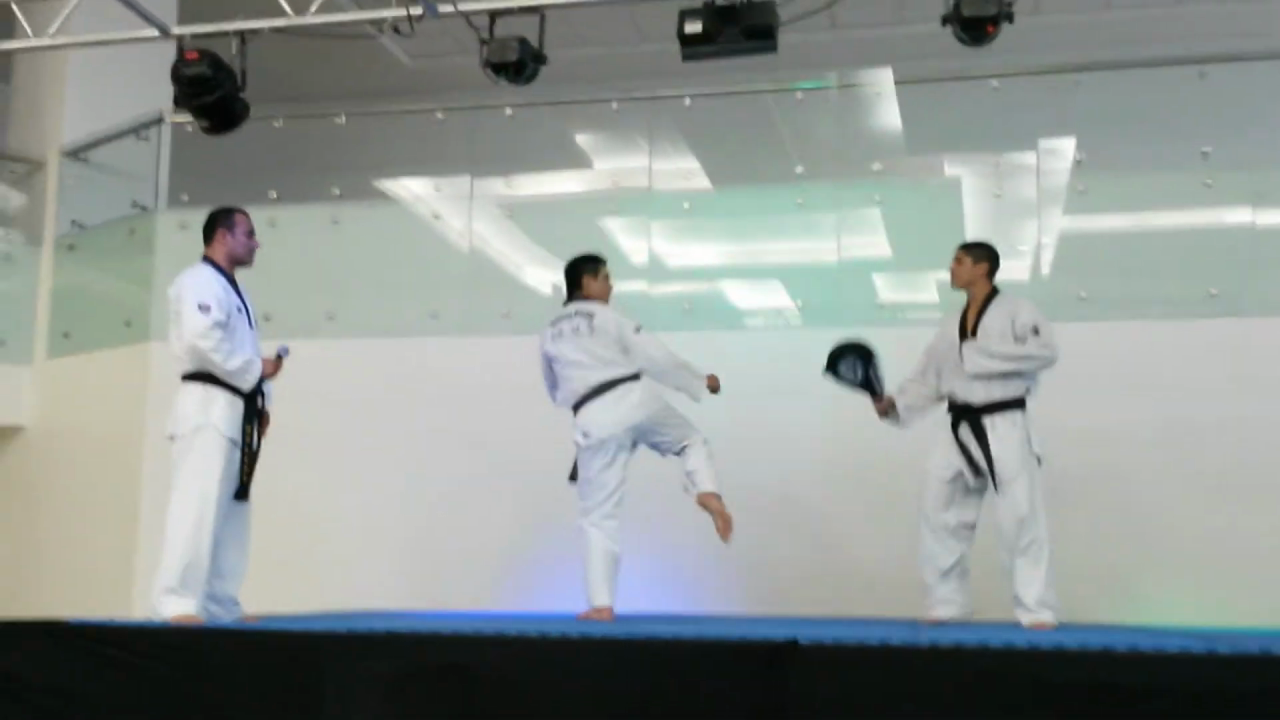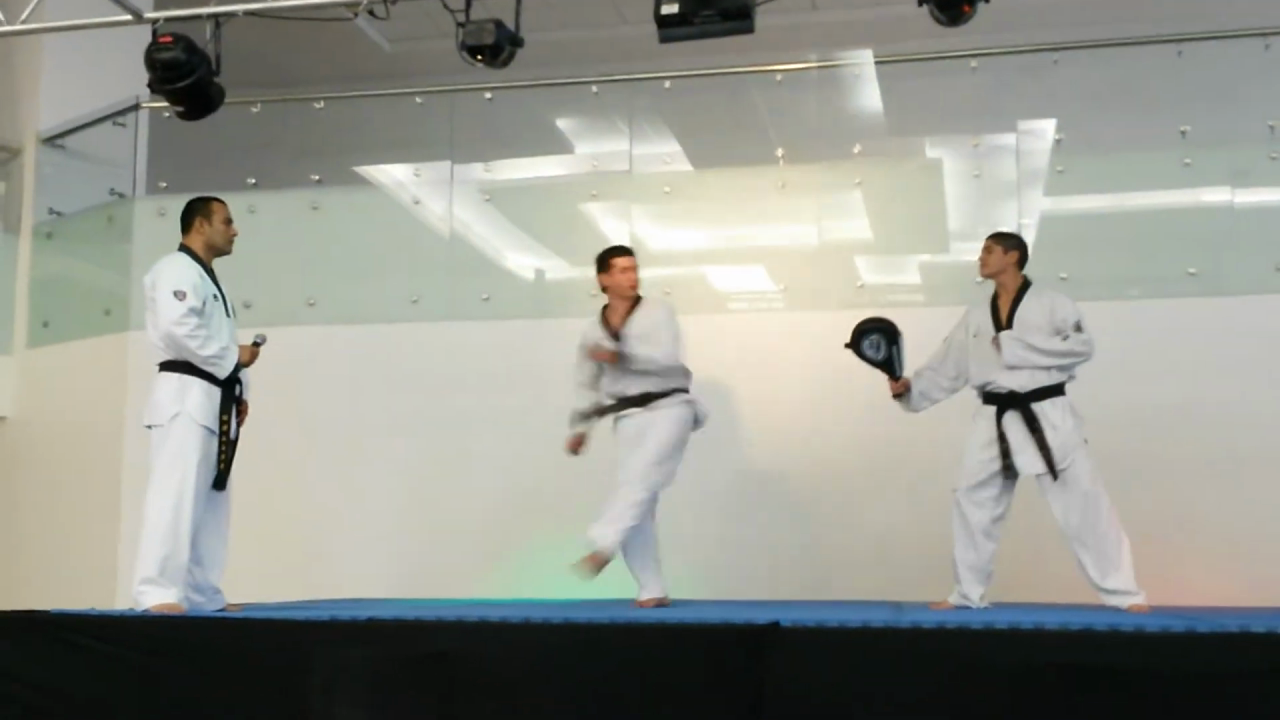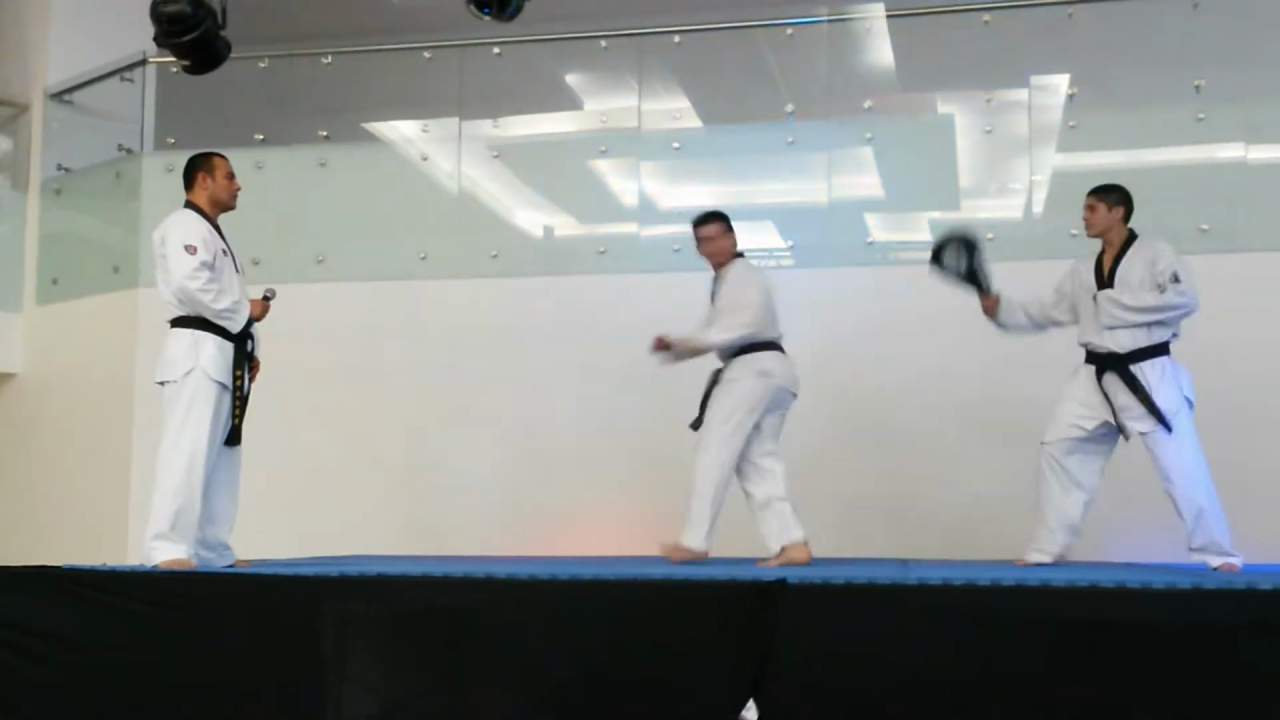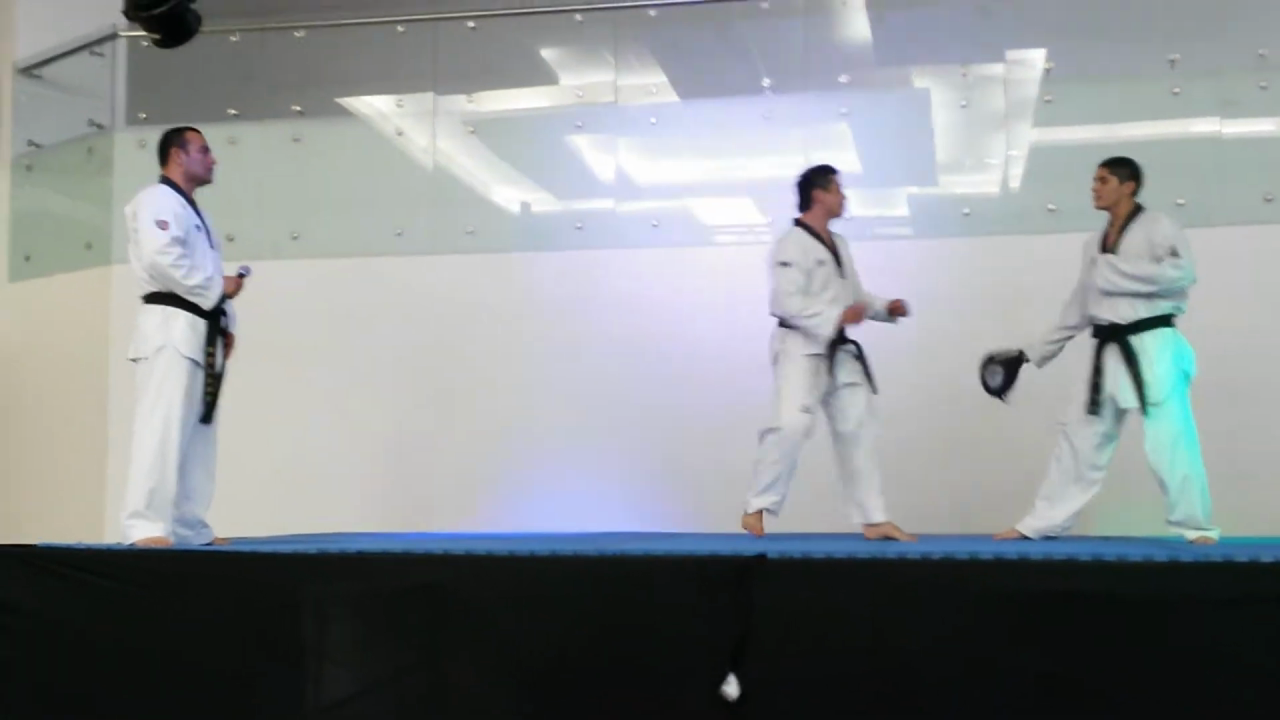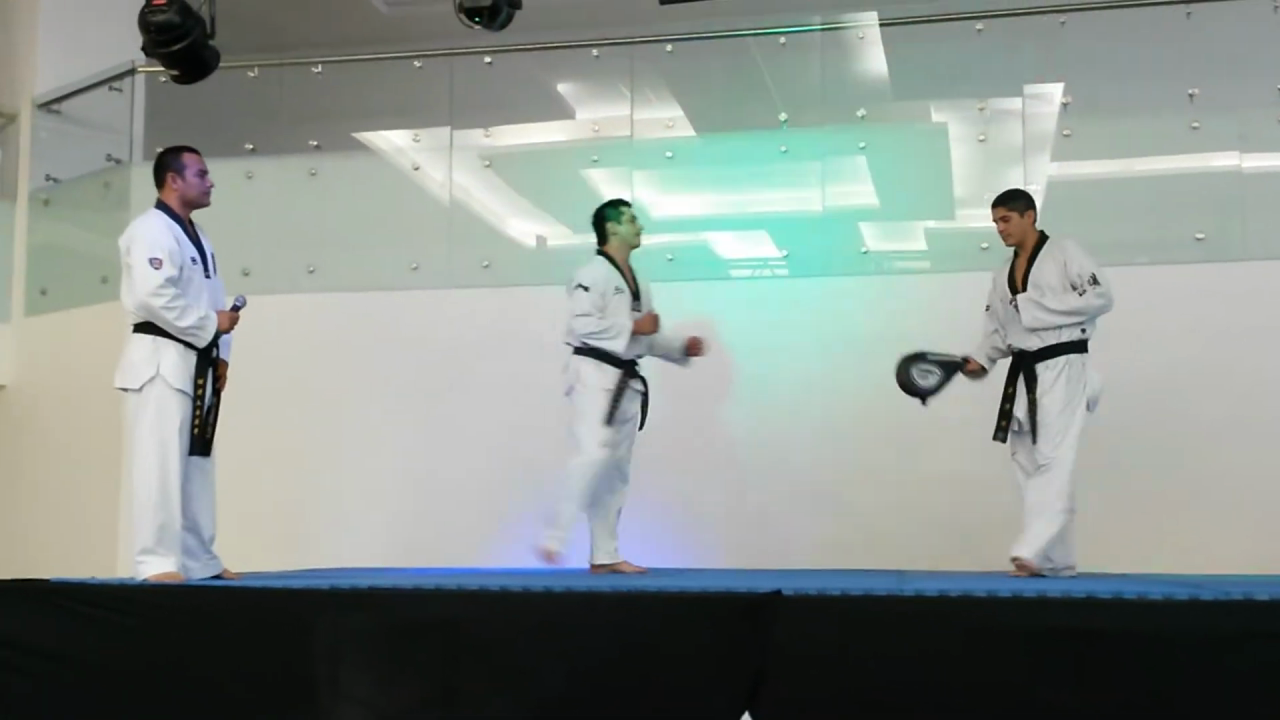
dt=1s
person 1, frame 1
left shoulder: (231, 290)
right shoulder: (200, 281)
right elbow: (201, 341)
left wrist: (259, 402)
right wrist: (256, 370)
left hip: (234, 411)
right hip: (208, 407)
left knee: (230, 508)
right knee: (198, 503)
left ankle: (219, 603)
right ankle: (176, 601)
person 1, frame 2
left shoulder: (208, 280)
right shoulder: (177, 269)
right elbow: (177, 329)
left wrist: (237, 391)
right wrist: (234, 357)
left hip: (212, 400)
right hip: (185, 396)
left knee: (211, 498)
right knee: (176, 494)
left ankle: (202, 593)
right ankle: (157, 592)
person 1, frame 3
left shoulder: (214, 235)
right shoulder: (184, 226)
right elbow: (189, 284)
left wrist: (246, 348)
right wrist: (245, 311)
left hip: (223, 355)
right hip: (198, 351)
left knee: (221, 454)
right knee: (188, 449)
left ankle: (211, 549)
right ankle: (167, 548)
person 1, frame 4
left shoulder: (192, 212)
right shoulder: (157, 201)
right elbow: (161, 259)
left wrist: (224, 323)
right wrist: (217, 288)
left hip: (199, 332)
right hip: (171, 328)
left knee: (197, 430)
right knee: (162, 427)
left ankle: (189, 526)
right ankle: (145, 526)
person 1, frame 5
left shoulder: (197, 237)
right shoulder: (151, 231)
left elbow: (211, 300)
right elbow: (153, 297)
left wrist: (219, 353)
right wrist: (209, 326)
left hip: (194, 364)
right hip: (161, 361)
left knee: (195, 464)
right knee: (161, 463)
left ankle: (197, 558)
right ankle: (157, 561)
person 2, frame 1
left shoulder: (1016, 310)
right shoulder: (952, 324)
left elbow: (1045, 352)
right elbow: (928, 379)
left wrist: (981, 356)
right wrist: (894, 405)
left hip: (1003, 427)
right hip: (961, 429)
left knee: (1020, 519)
right knee: (939, 513)
left ankle: (1036, 610)
right ankle: (949, 603)
person 2, frame 2
left shoulder: (1051, 302)
right shoulder: (975, 317)
left elbow: (1081, 346)
right elbow: (945, 370)
left wrist: (1014, 345)
right wrist: (909, 388)
left hip: (1047, 415)
right hip: (996, 419)
left knee: (1084, 504)
right knee: (971, 502)
left ankle: (1124, 593)
right ankle: (968, 593)
person 2, frame 3
left shoulder: (1156, 254)
right shoulder: (1083, 270)
left elbow: (1185, 299)
right elbow: (1048, 311)
left wrist: (1113, 305)
right wrist: (1001, 309)
left hip: (1149, 374)
right hip: (1097, 377)
left knee: (1182, 465)
right knee: (1060, 450)
left ankle: (1217, 552)
right ankle: (1047, 547)
person 2, frame 4
left shoulder: (1158, 226)
right shoulder: (1095, 244)
left elbow: (1180, 274)
right elbow: (1078, 308)
left wrist: (1114, 271)
right wrist: (1037, 352)
left hip: (1153, 347)
right hip: (1106, 351)
left knee: (1170, 442)
right knee: (1079, 436)
left ankle: (1196, 526)
right ankle: (1043, 523)
person 2, frame 5
left shoulder: (1065, 252)
right shoulder: (1002, 273)
left elbow: (1100, 298)
right elbow: (997, 330)
left wrist: (1038, 307)
right wrist: (981, 359)
left hip: (1061, 369)
right hip: (1024, 374)
left knee: (1052, 461)
right knee: (1030, 465)
left ankle: (1035, 551)
right ankle: (1053, 561)
person 3, frame 1
left shoulder: (550, 334)
right shoulder: (607, 316)
left elbow: (557, 393)
right elbow: (656, 358)
right wrist: (701, 382)
left hip: (594, 421)
right hip: (636, 401)
left knee: (599, 515)
right knee: (692, 440)
left ankle: (601, 604)
right ankle: (708, 492)
person 3, frame 2
left shoulder: (658, 313)
right shoulder: (594, 330)
left elbow: (670, 357)
right elbow: (588, 385)
left wrist: (621, 356)
right wrist: (579, 427)
left hip: (668, 411)
right hip: (631, 419)
left knee: (639, 479)
right knee: (637, 503)
left ankle: (604, 545)
right ankle: (651, 589)
person 3, frame 3
left shoulder: (737, 277)
right shoulder: (731, 280)
left elbow: (742, 325)
right elbow: (723, 329)
left wrist: (684, 345)
right wrist: (675, 344)
left hip: (754, 370)
right hip: (773, 373)
left knee: (715, 455)
right knee: (759, 465)
left ankle: (695, 542)
right ankle: (792, 545)
person 3, frame 4
left shoulder: (837, 244)
right shoulder: (791, 245)
left elbow: (855, 296)
right elbow: (788, 302)
left wrist: (885, 309)
right wrist: (837, 319)
left hip: (840, 351)
right hip: (800, 349)
left knee: (858, 431)
right knee: (791, 426)
left ankle: (874, 520)
right ankle: (757, 506)
person 3, frame 5
left shoulder: (634, 280)
right shoulder: (593, 274)
left elbow: (645, 335)
right elbow: (579, 327)
left wrist: (681, 347)
right wrist: (632, 326)
left hip: (624, 381)
right hip: (595, 375)
left knee: (616, 468)
right knee: (590, 457)
left ankle: (606, 555)
right ankle: (553, 541)
